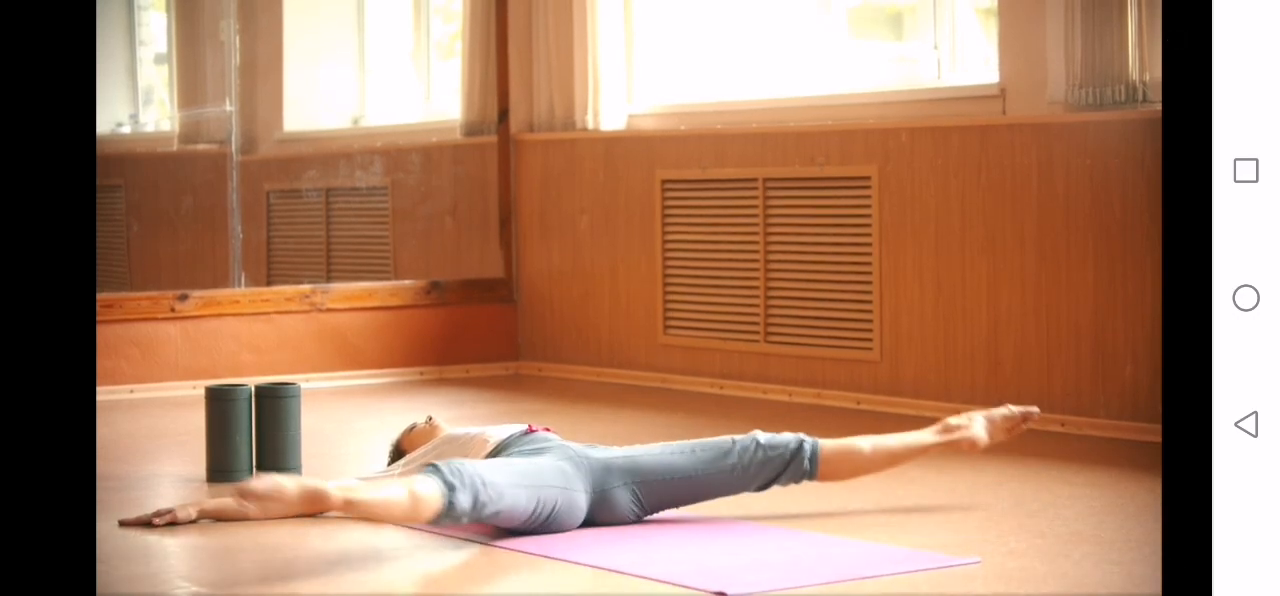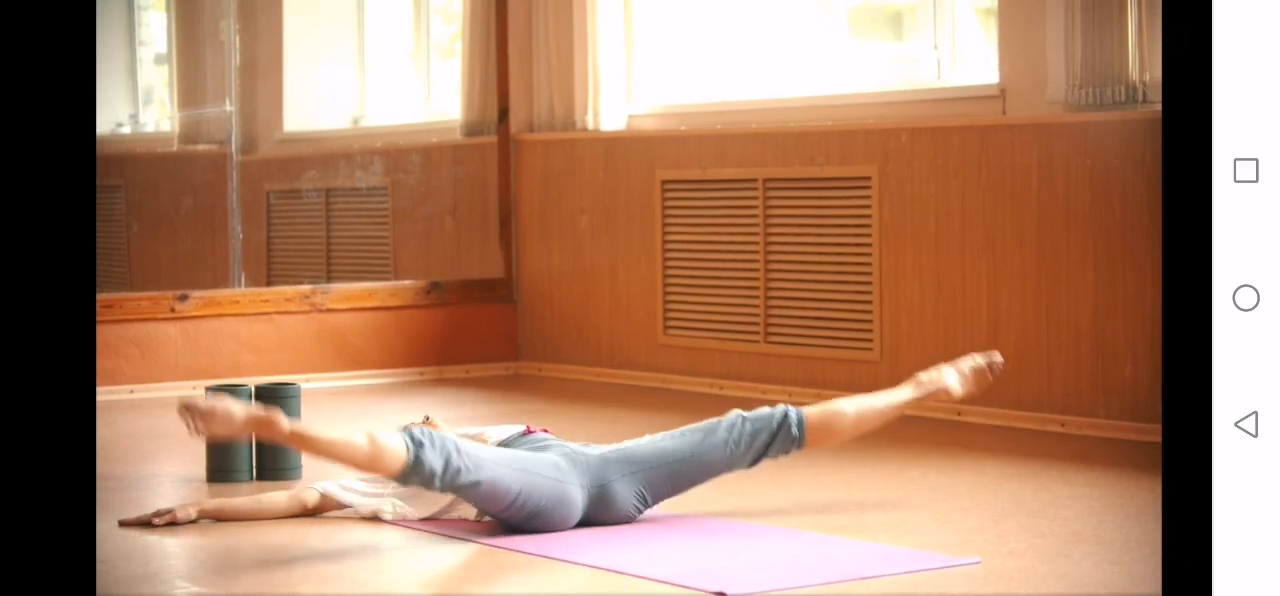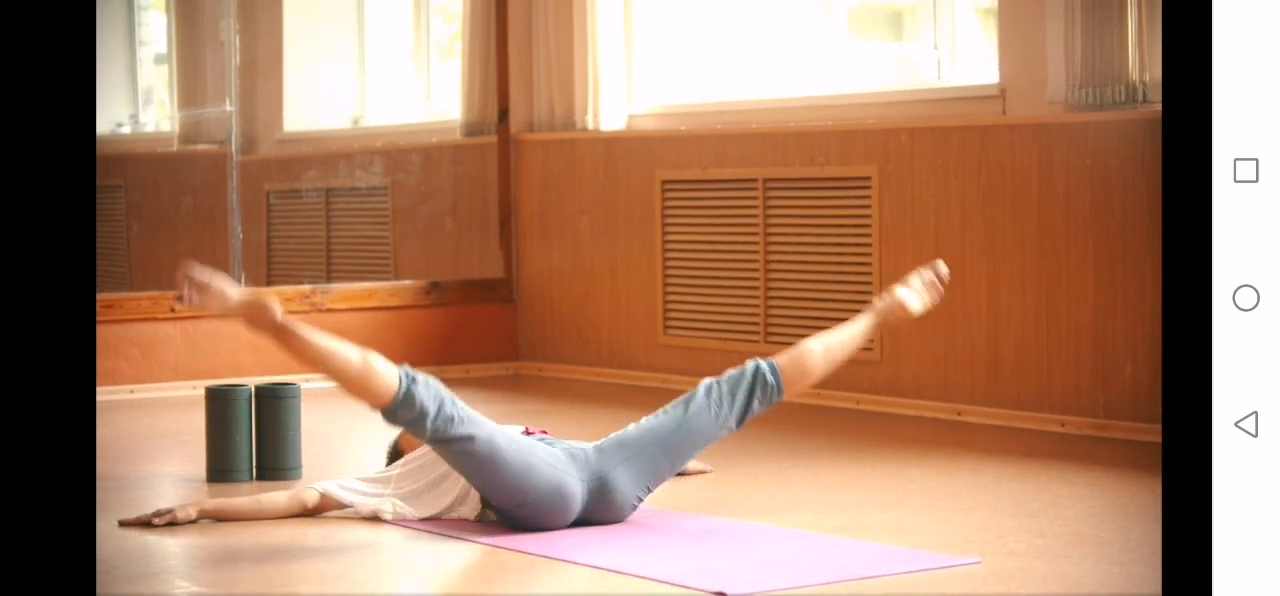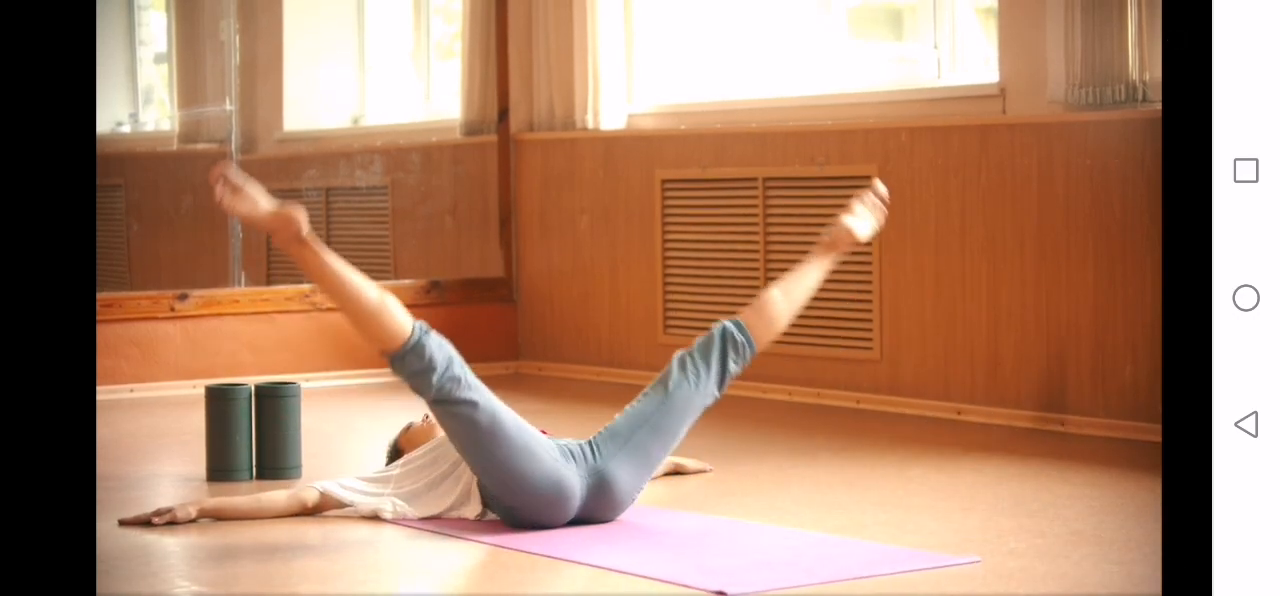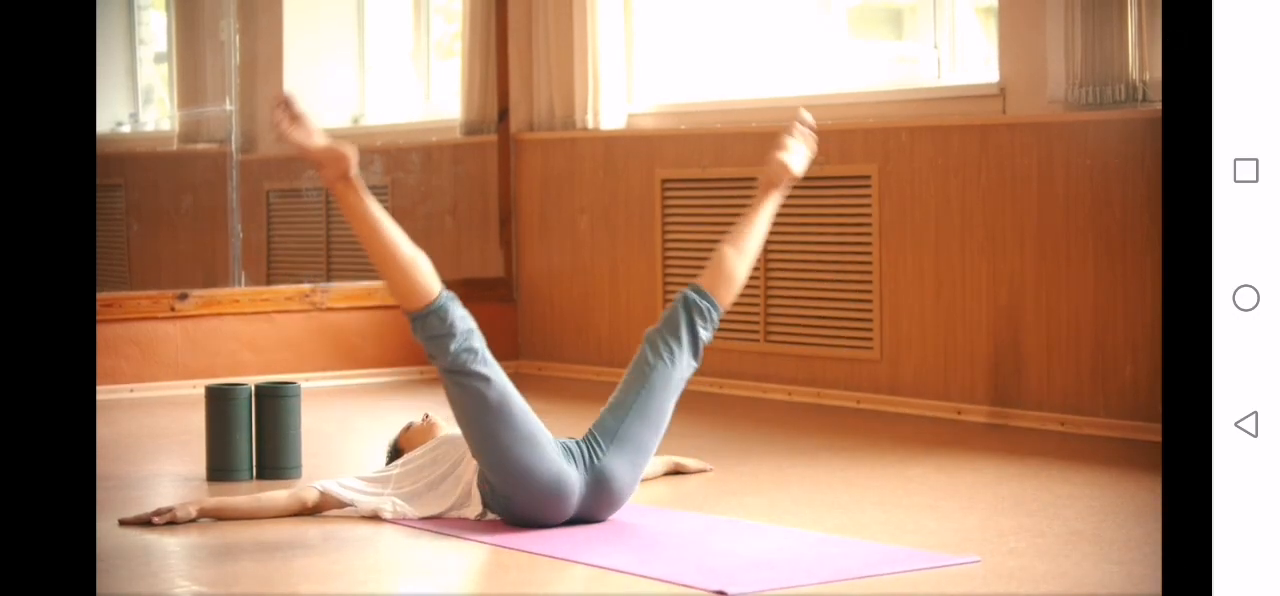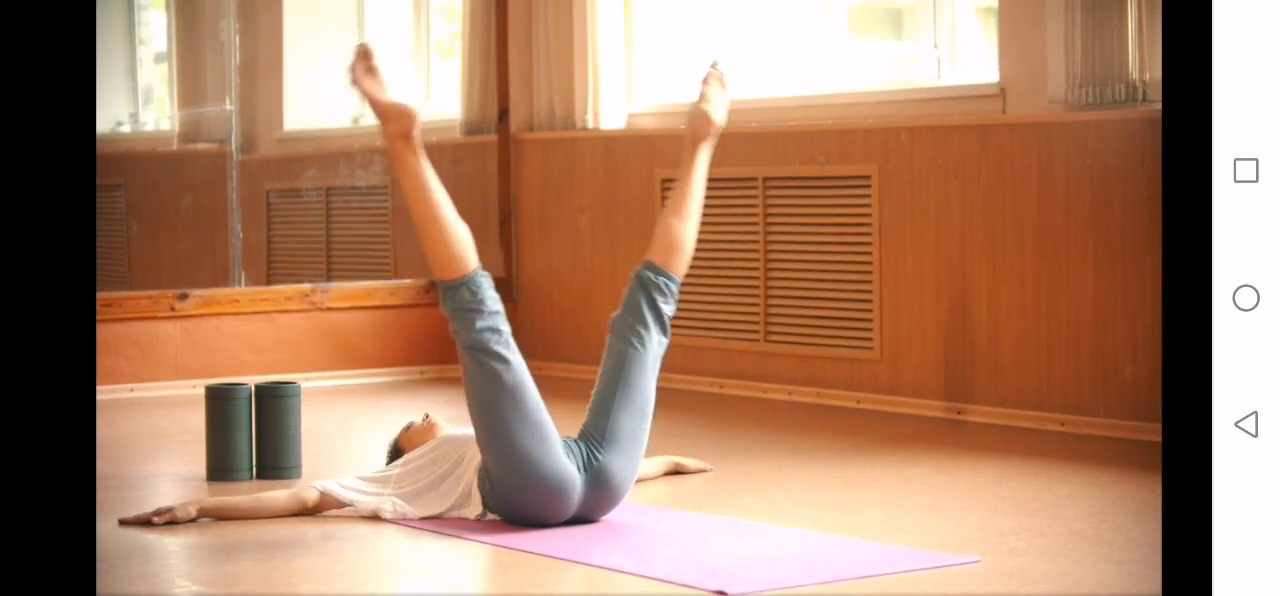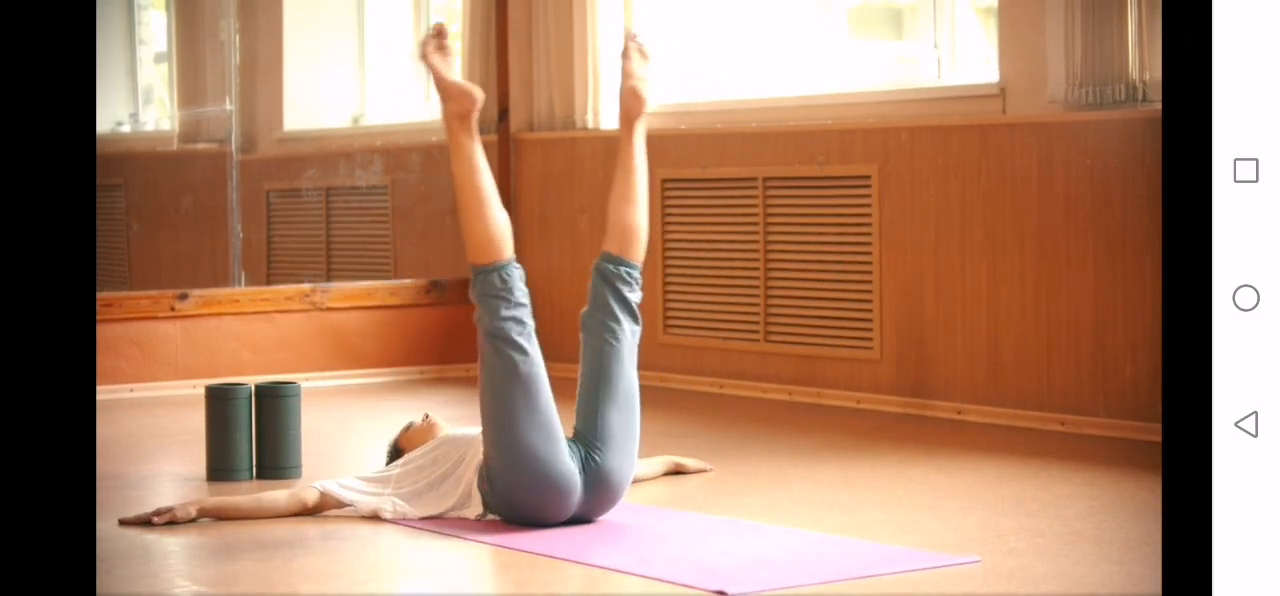
dt=0.3s
person 1, frame 1
left shoulder: (464, 446)
right shoulder: (404, 469)
right wrist: (201, 509)
left hip: (585, 469)
right hip: (540, 475)
left knee: (775, 453)
person 1, frame 2
right shoulder: (389, 490)
right elbow: (304, 497)
right wrist: (200, 509)
left hip: (588, 470)
right hip: (548, 484)
left knee: (771, 426)
person 1, frame 3
left shoulder: (453, 450)
right shoulder: (397, 478)
right elbow: (302, 497)
right wrist: (200, 507)
left hip: (591, 476)
right hip: (544, 491)
left knee: (747, 383)
person 1, frame 4
left shoulder: (470, 457)
right shoulder: (400, 480)
right elbow: (297, 497)
left wrist: (668, 437)
right wrist: (198, 507)
left hip: (593, 477)
right hip: (542, 489)
left knee: (719, 350)
right knee: (450, 358)
person 1, frame 5
left shoulder: (473, 452)
right shoulder: (406, 476)
right elbow: (302, 496)
left wrist: (660, 457)
right wrist: (199, 507)
left hip: (590, 481)
right hip: (538, 489)
left knee: (687, 320)
right knee: (448, 330)
person 1, frame 6
left shoulder: (475, 452)
right shoulder: (408, 475)
right elbow: (299, 498)
left wrist: (662, 460)
right wrist: (198, 508)
left hip: (593, 478)
right hip: (539, 488)
left knee: (650, 300)
right knee: (475, 311)
person 1, frame 7
left shoulder: (469, 453)
right shoulder: (405, 474)
right elbow: (300, 497)
left wrist: (662, 461)
right wrist: (200, 507)
left hip: (589, 483)
right hip: (535, 489)
left knee: (616, 288)
right knee: (503, 301)
